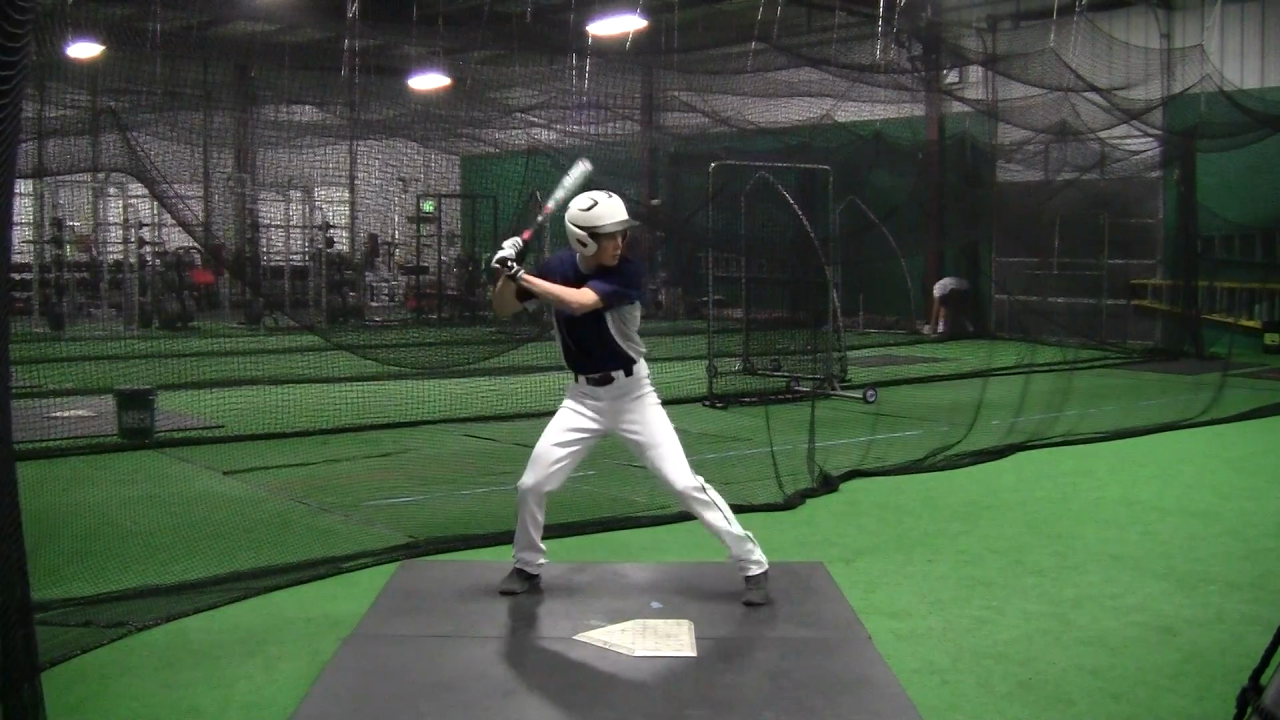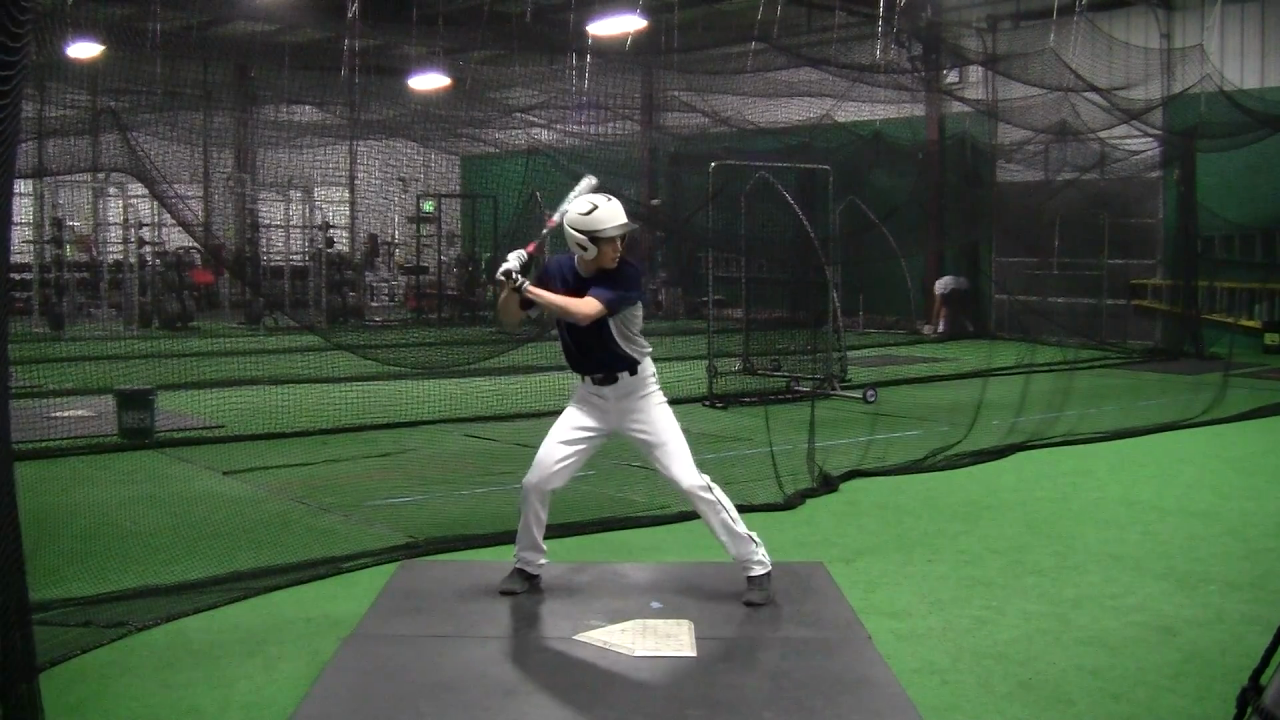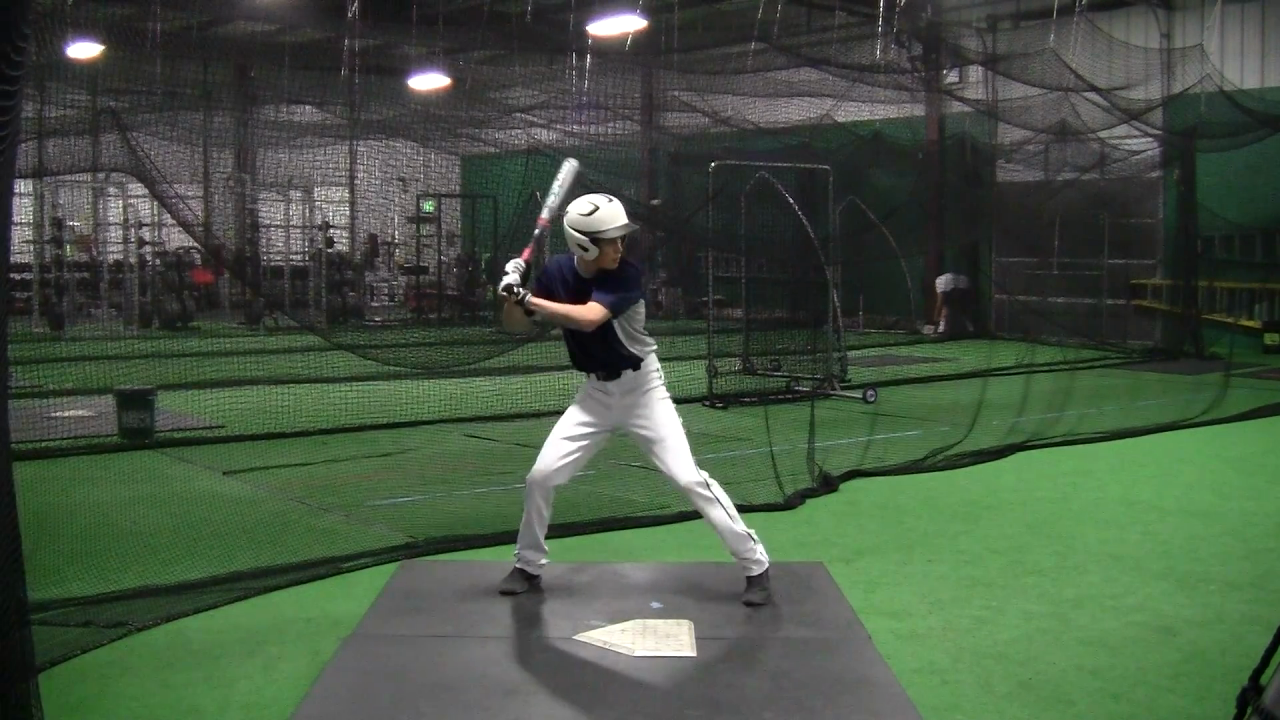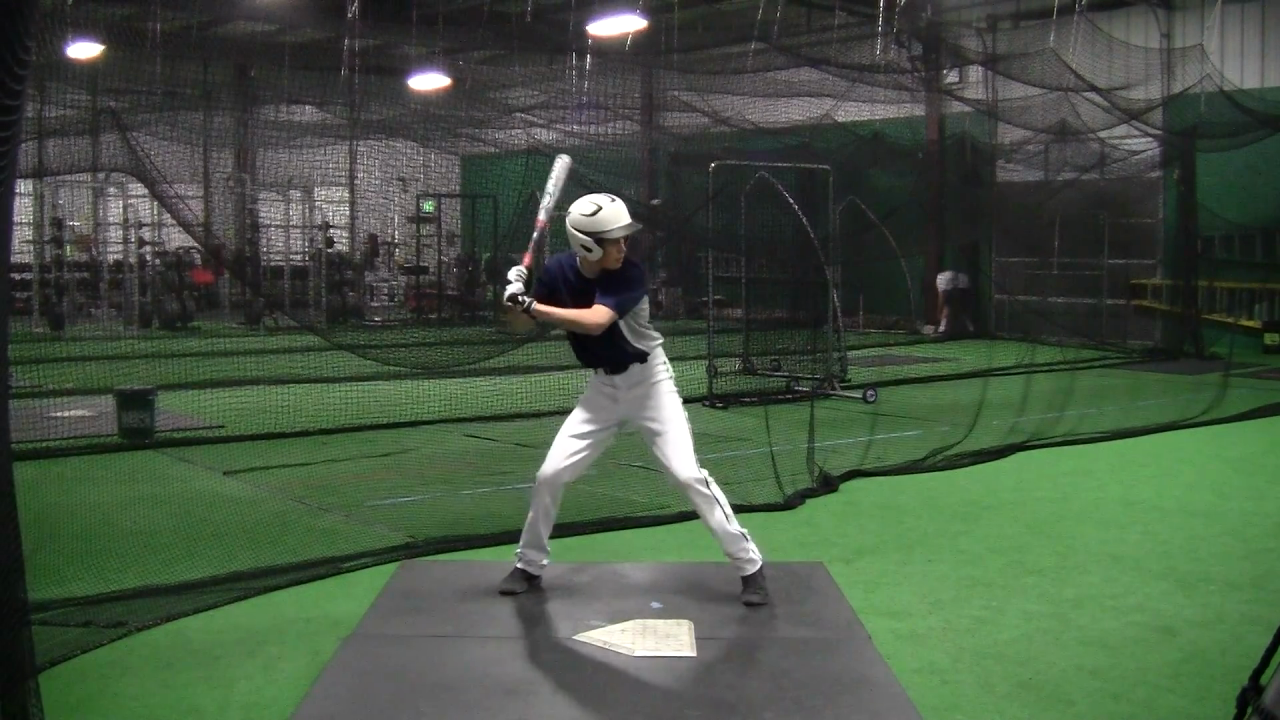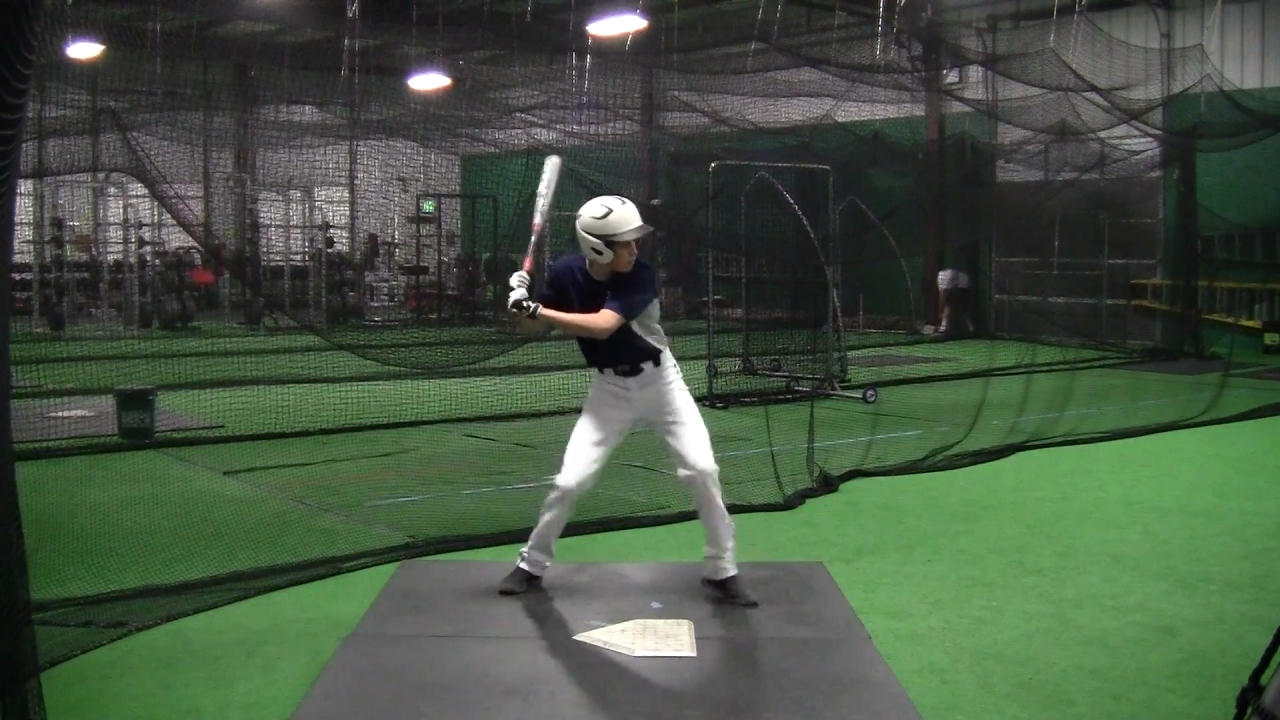
dt=0.1s
person 1, frame 1
left shoulder: (626, 273)
right shoulder: (555, 267)
left elbow: (578, 303)
right elbow: (503, 309)
left wrist: (521, 276)
right wrist: (505, 272)
left hip: (631, 392)
right hip: (583, 395)
left knee: (685, 483)
right knee: (532, 483)
left ankle: (753, 565)
right ankle: (527, 565)
person 1, frame 2
left shoulder: (626, 276)
right shoulder: (555, 270)
left elbow: (583, 313)
right elbow: (508, 320)
left wrist: (525, 287)
right wrist: (509, 284)
left hip: (638, 391)
right hip: (589, 396)
left knee: (690, 481)
right knee: (536, 481)
left ankle: (756, 565)
right ankle: (528, 565)
person 1, frame 3
left shoulder: (627, 275)
right shoulder: (555, 271)
left elbow: (588, 319)
right elbow: (515, 325)
left wrist: (528, 300)
right wrist: (512, 292)
left hip: (642, 386)
right hip: (595, 391)
left knee: (688, 477)
right knee: (542, 477)
left ankle: (755, 565)
right ankle: (527, 564)
person 1, frame 4
left shoulder: (630, 274)
right shoulder: (557, 269)
left elbow: (594, 322)
left wrist: (533, 305)
right wrist: (517, 293)
left hip: (649, 381)
right hip: (602, 387)
left knee: (687, 473)
right knee: (551, 475)
left ankle: (750, 565)
right ankle: (529, 565)
person 1, frame 5
left shoulder: (640, 274)
right shoulder: (566, 273)
left elbow: (602, 325)
right elbow: (534, 325)
left wrist: (537, 311)
right wrist: (522, 299)
left hip: (659, 376)
right hip: (612, 386)
left knee: (702, 467)
right knee: (572, 483)
left ankle: (720, 571)
right ankle: (531, 564)
